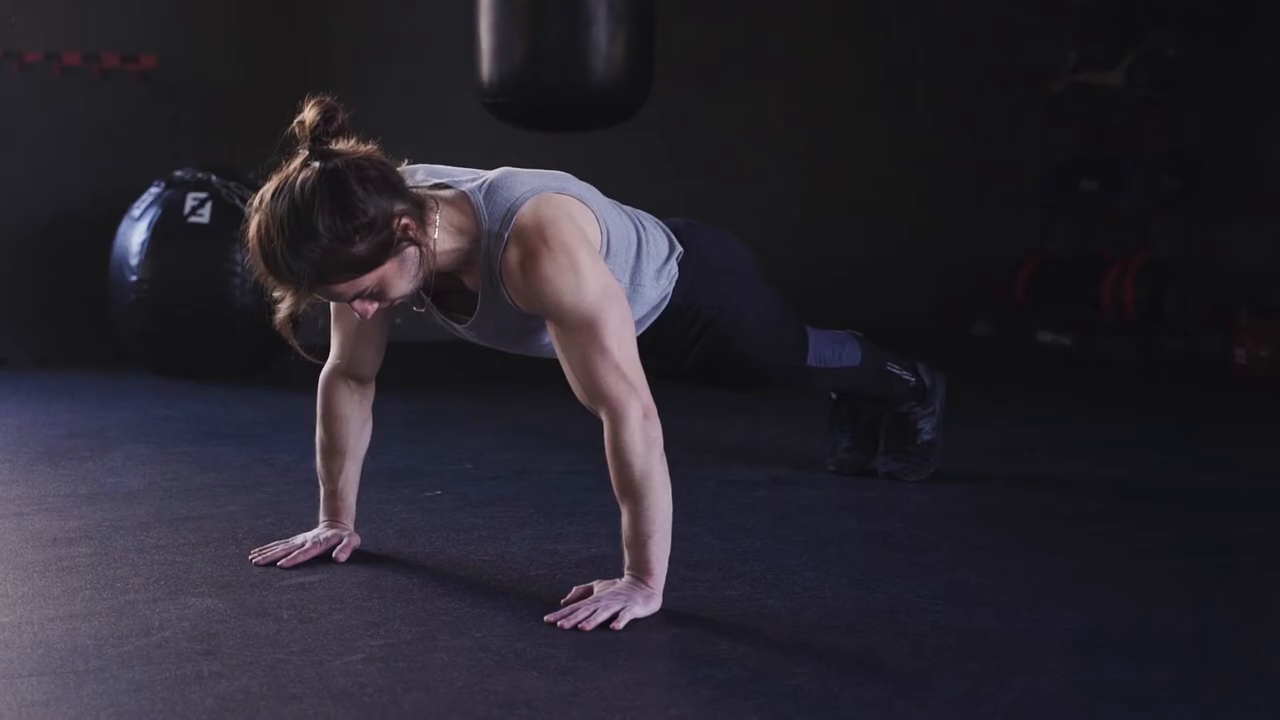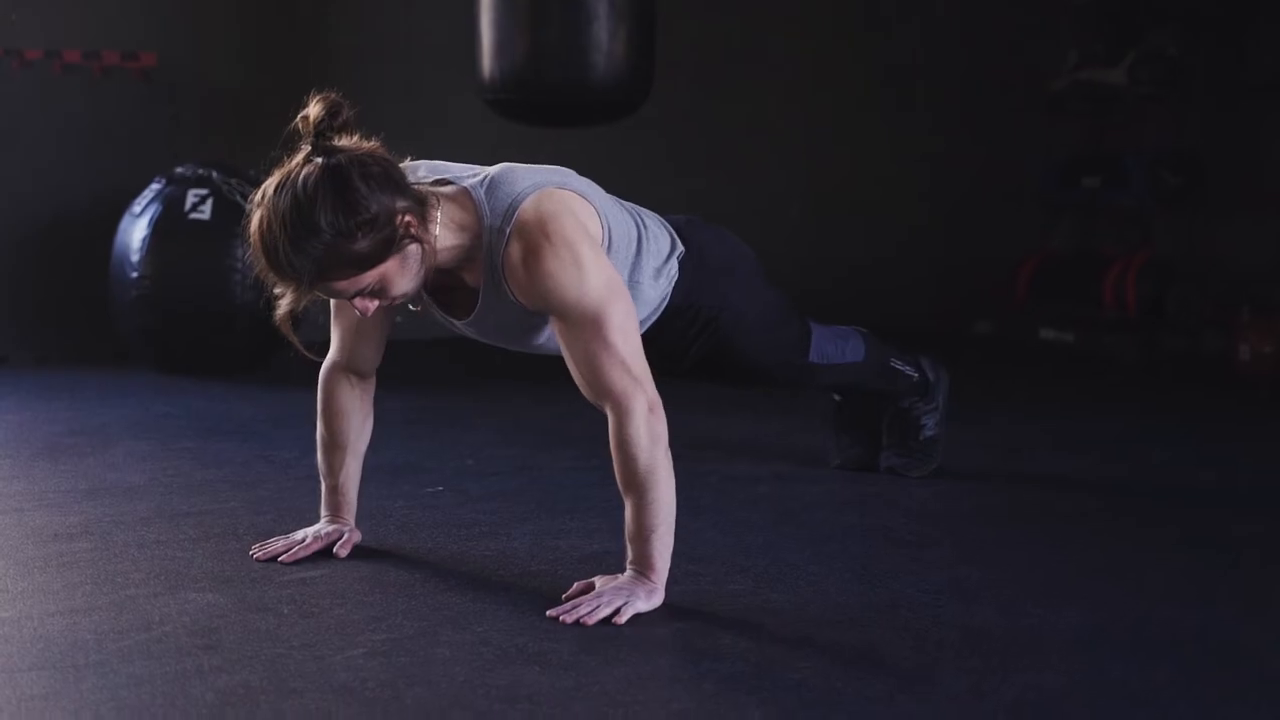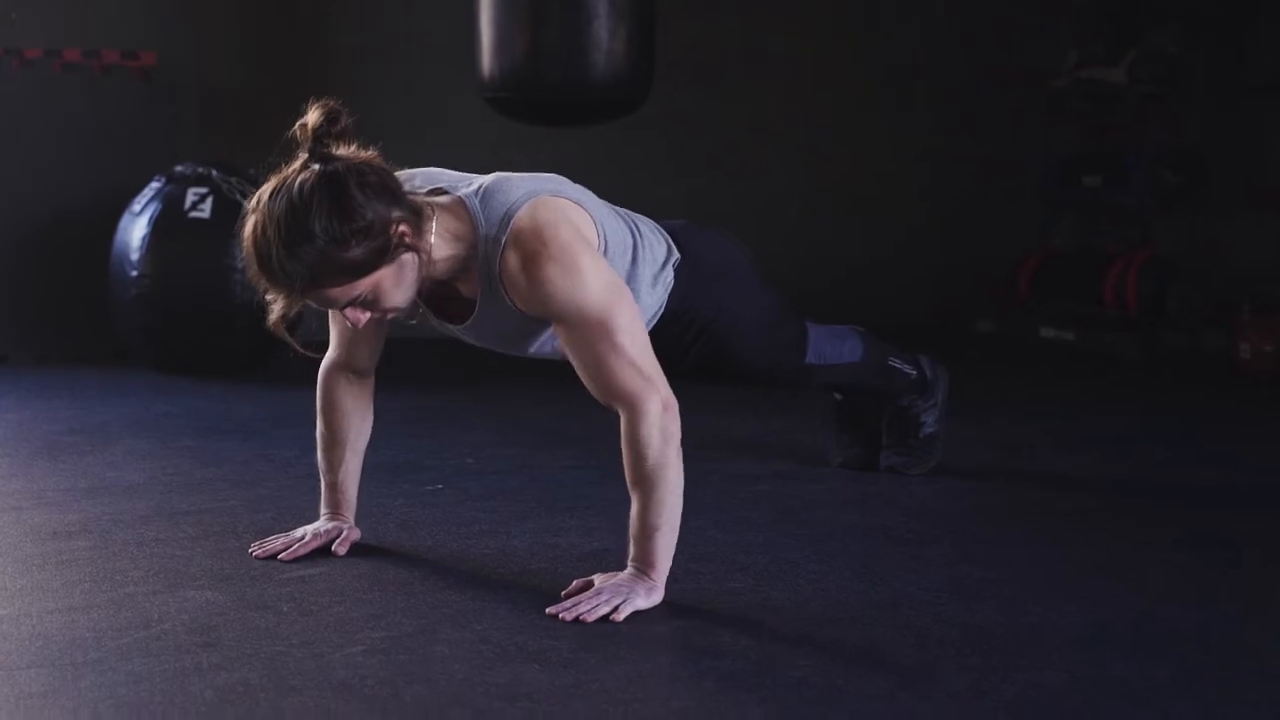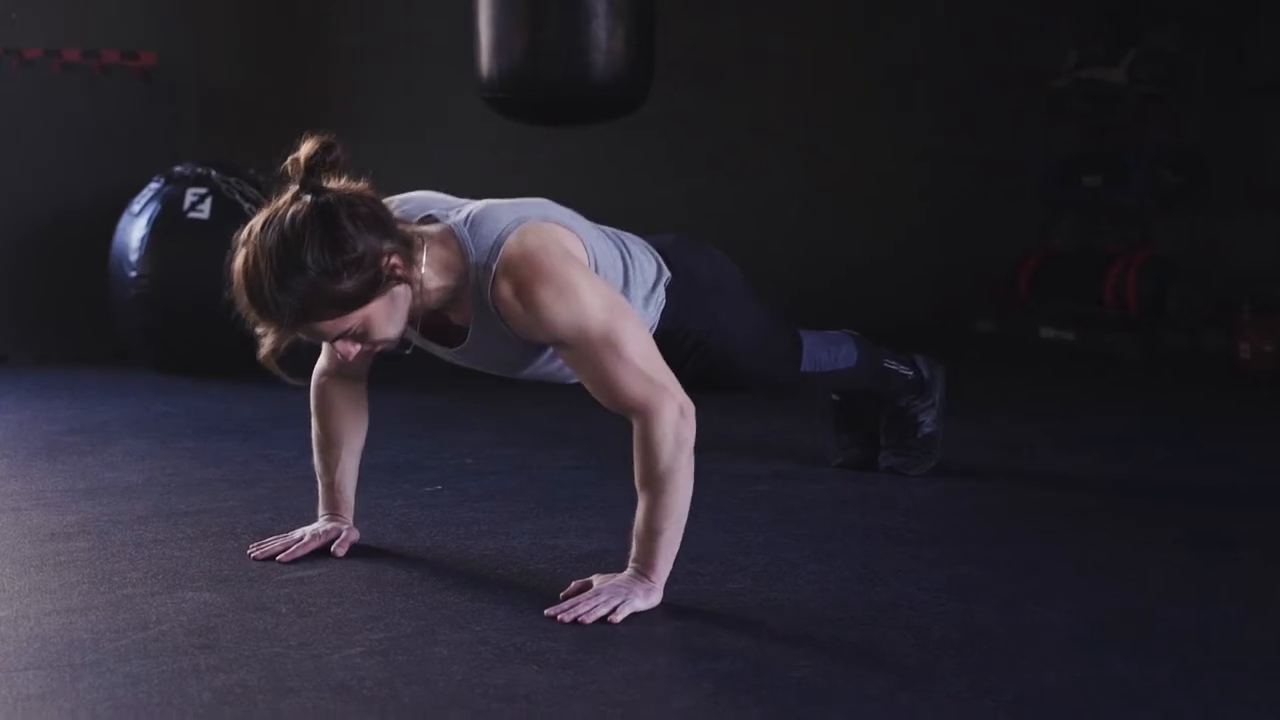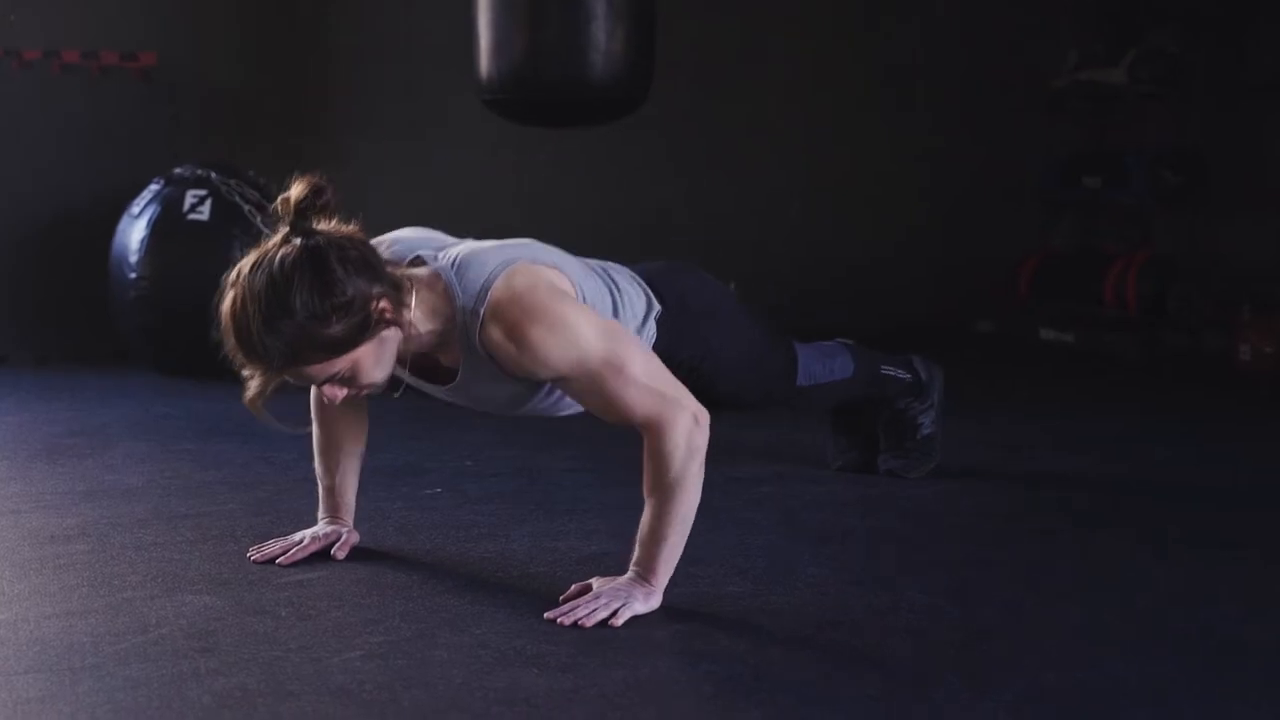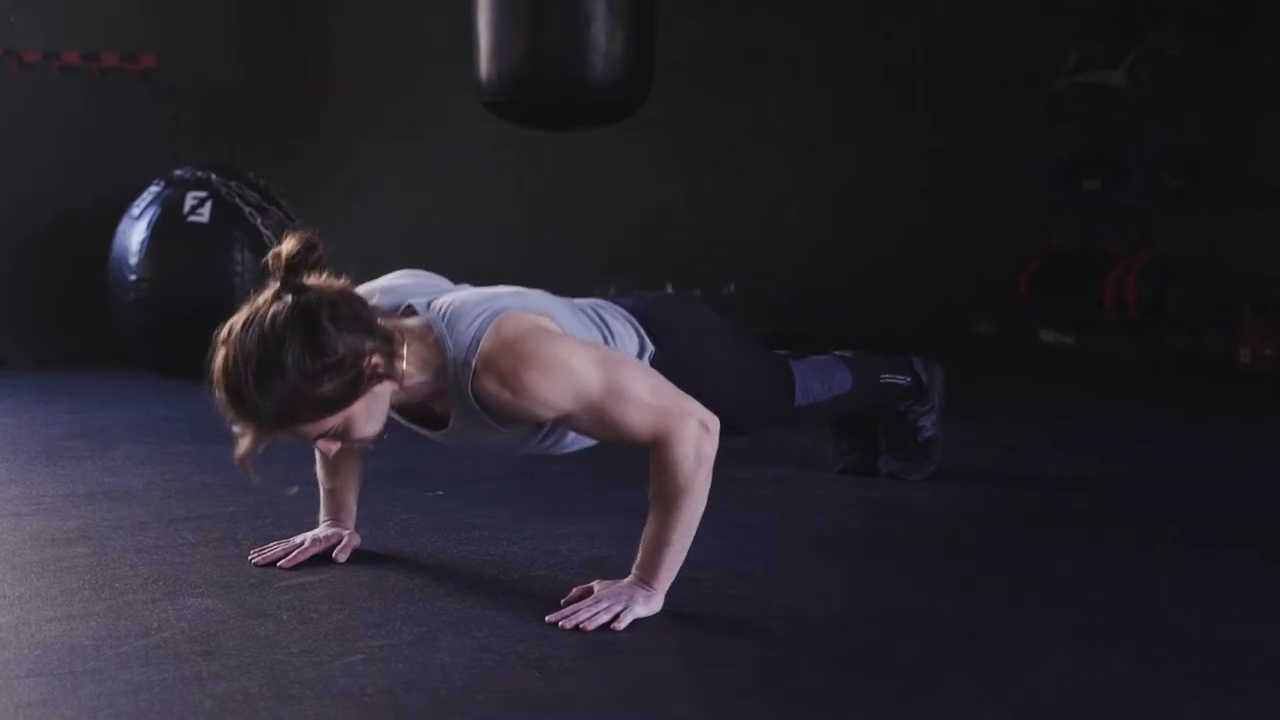
dt=0.2s
person 1, frame 1
left shoulder: (536, 244)
right shoulder: (375, 228)
left elbow: (629, 413)
right elbow: (348, 376)
left wrist: (646, 583)
right wrist: (336, 520)
left hip: (689, 283)
right hip: (625, 306)
left knee: (798, 358)
right knee: (791, 370)
left ankle: (909, 387)
right ankle: (858, 412)
person 1, frame 2
left shoulder: (539, 239)
right shoulder: (376, 224)
left elbow: (635, 406)
right elbow: (347, 371)
left wrist: (648, 578)
right wrist: (337, 514)
left hip: (690, 282)
right hip: (624, 298)
left knee: (798, 355)
right knee: (792, 368)
left ankle: (912, 382)
right ankle: (861, 409)
person 1, frame 3
left shoulder: (535, 247)
right shoulder: (374, 231)
left elbow: (649, 405)
right elbow: (346, 371)
left wrist: (648, 575)
right wrist: (338, 513)
left hip: (685, 285)
right hip: (620, 296)
left knee: (796, 354)
right knee: (793, 366)
left ankle: (911, 380)
right ankle: (864, 405)
person 1, frame 4
left shoulder: (526, 273)
right shoulder: (368, 255)
left elbow: (666, 411)
right elbow: (335, 380)
left wrist: (646, 578)
right wrist: (335, 513)
left hip: (677, 297)
right hip: (612, 301)
left knee: (792, 360)
right knee: (795, 370)
left ankle: (908, 379)
right ankle: (858, 405)
person 1, frame 5
left shoulder: (515, 313)
right shoulder: (359, 287)
left elbow: (681, 419)
right elbow: (340, 396)
left wrist: (646, 582)
right wrist: (336, 515)
left hip: (669, 322)
right hip: (603, 314)
left knee: (789, 373)
right knee: (789, 383)
left ankle: (906, 382)
right ankle: (857, 411)
person 1, frame 6
left shoulder: (506, 363)
right shoulder: (351, 328)
left elbow: (691, 431)
left wrist: (648, 586)
right wrist: (337, 518)
left hip: (663, 350)
right hip: (598, 341)
left knee: (784, 389)
right knee: (787, 392)
left ankle: (905, 385)
right ankle: (860, 399)
